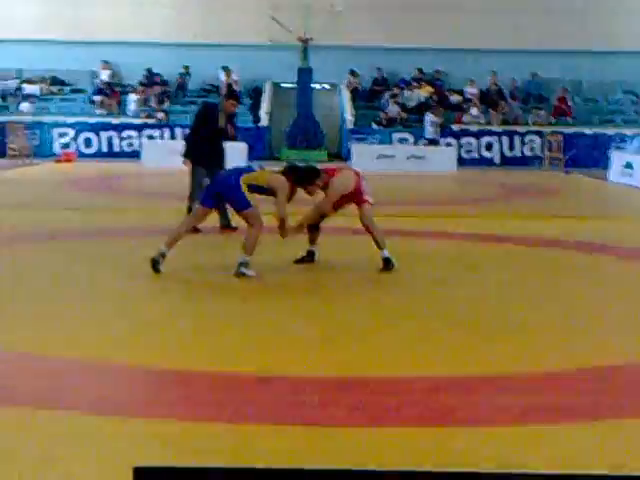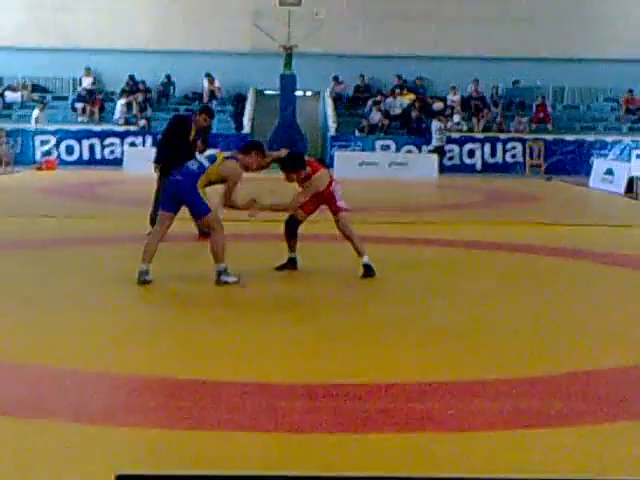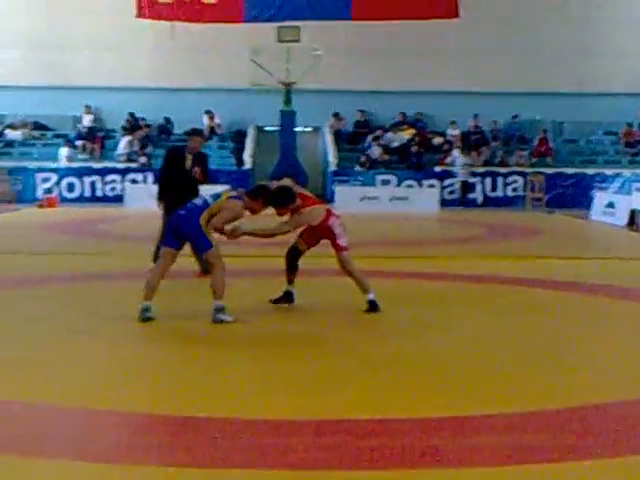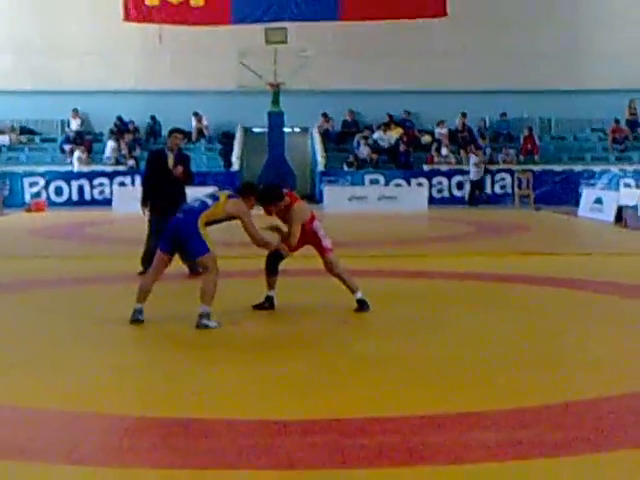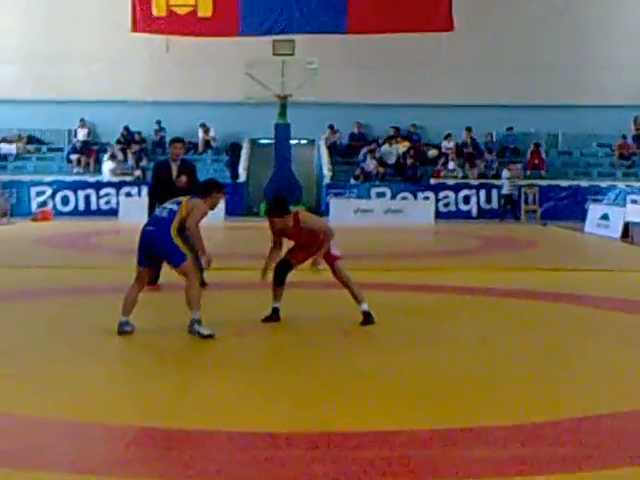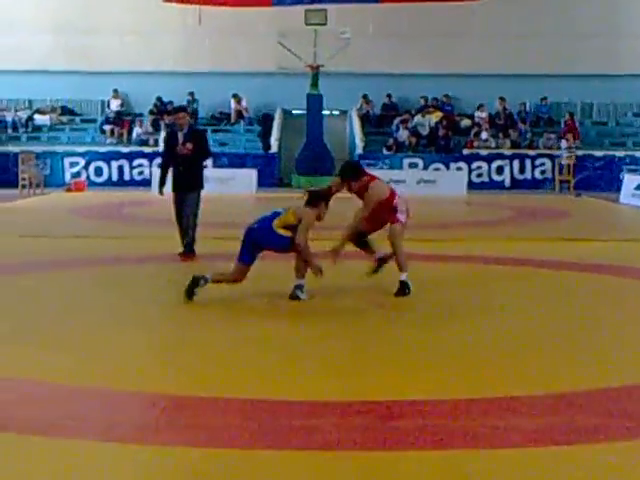
dt=0.7s
person 1, frame 1
left shoulder: (274, 177)
right shoulder: (283, 182)
left elbow: (284, 200)
right elbow: (281, 213)
right wrist: (283, 228)
left hip: (221, 179)
right hip: (234, 185)
left knee: (191, 221)
right knee: (256, 224)
left ankle: (161, 254)
right ankle: (243, 266)
person 1, frame 2
left shoulder: (229, 156)
right shoulder: (235, 169)
right elbow: (226, 201)
right wrist: (242, 206)
left hip: (174, 182)
right hip: (190, 187)
left knee: (159, 229)
right knee: (216, 228)
left ankle: (143, 272)
right ankle: (222, 273)
person 1, frame 3
left shoulder: (236, 196)
right shoulder: (237, 206)
right elbow: (214, 224)
right wrist: (226, 233)
left hip: (178, 217)
right hip: (193, 221)
left knee: (161, 266)
right knee: (217, 265)
left ankle: (145, 309)
right ankle: (219, 311)
person 1, frame 4
left shoulder: (223, 196)
right shoulder: (240, 207)
right elbow: (256, 239)
right wrist: (273, 245)
left hip: (176, 221)
right hip: (191, 225)
left knee: (155, 270)
right knee: (211, 270)
left ankle: (137, 312)
right ankle: (204, 317)
person 1, frame 5
left shoulder: (185, 201)
right shoulder: (202, 205)
right elbow: (191, 226)
left wrist: (195, 256)
right wrist: (204, 252)
left hip: (147, 233)
right hip: (165, 236)
left knee: (139, 283)
right knee: (193, 276)
left ankle: (124, 323)
right ankle: (195, 322)
person 1, frame 6
left shoulder: (298, 211)
right shoulder: (309, 215)
right elbow: (299, 241)
right wrist: (313, 263)
left hip: (252, 232)
right hip: (266, 232)
left knee: (236, 276)
right knee: (302, 250)
left ankle: (203, 280)
right ankle: (298, 289)
person 2, frame 1
left shoulder: (231, 115)
right shoulder: (206, 109)
left elbow: (231, 135)
right elbow: (193, 131)
left wrist: (231, 133)
right wrist: (188, 153)
left hip: (216, 158)
right hip: (199, 157)
right knee: (197, 190)
left ankle: (224, 222)
person 2, frame 2
left shoulder: (205, 128)
right shoulder: (178, 120)
right elbow: (164, 140)
right wrist: (158, 161)
right hip: (169, 165)
right knee: (160, 196)
left ankle: (203, 229)
right ankle: (155, 226)
person 2, frame 3
left shoulder: (202, 157)
right shoulder: (173, 152)
left elbow: (206, 178)
right elbow: (163, 174)
left wrist: (200, 175)
right wrist: (161, 196)
left hip: (190, 200)
right hip: (172, 200)
right knee: (166, 232)
left ankle: (204, 266)
person 2, frame 4
left shoulder: (185, 158)
right shoulder: (155, 155)
left elbow: (190, 179)
right elbow: (147, 178)
left wrist: (182, 174)
right wrist: (145, 201)
left hip: (177, 203)
right hip: (158, 203)
right knee: (154, 236)
left ankle: (193, 267)
right ankle: (146, 267)
person 2, frame 5
left shoulder: (189, 167)
right shoulder: (159, 167)
left elbow: (196, 188)
right elbow: (153, 191)
left wrist: (186, 184)
right wrist: (151, 213)
left ankle: (198, 278)
right ankle: (154, 279)
person 2, frame 6
left shoulder: (198, 134)
right shoulder: (170, 135)
left elbow: (206, 154)
right elbow: (166, 160)
left wrist: (189, 153)
right wrist: (162, 182)
left hip: (193, 182)
right hip: (178, 182)
left knee: (190, 216)
right knee: (180, 218)
left ankle: (189, 248)
right ankle: (188, 249)
person 3, frame 1
left shoulder: (334, 186)
right shoulder: (318, 176)
left elbow: (319, 212)
left wrist: (296, 228)
left hip: (359, 190)
right hip: (343, 193)
left knee: (367, 221)
right knee: (314, 218)
left ankle: (386, 258)
right ankle: (310, 253)
person 3, frame 2
left shoulder: (315, 181)
left elbow: (290, 206)
left wrist: (262, 207)
left hip: (329, 193)
right hip: (312, 194)
left knee: (344, 228)
right knee: (291, 223)
left ankle: (366, 264)
right ankle: (292, 260)
person 3, frame 3
left shoulder: (302, 216)
right shoulder: (295, 192)
left elbow: (272, 232)
right elbow: (285, 182)
left wrist: (244, 231)
left hip: (332, 226)
right hip: (316, 226)
left knee: (347, 266)
right knee: (292, 255)
left ankle: (371, 300)
right ankle: (288, 294)
person 3, frame 4
left shoulder: (295, 210)
right shoulder: (280, 195)
left elbow: (292, 242)
left wrist: (278, 230)
left hip: (313, 232)
right hip: (297, 232)
left knee: (333, 268)
right knee: (272, 259)
left ankle: (360, 300)
right ankle: (269, 300)
person 3, frame 5
left shoulder: (303, 219)
right shoulder: (276, 227)
left elbow: (330, 233)
right elbow: (276, 247)
left wrist: (320, 255)
right wrist: (267, 265)
left hip: (321, 243)
right hip: (303, 245)
left knee: (341, 276)
right knee: (279, 269)
left ankle: (366, 312)
right ankle: (275, 311)
person 3, frame 6
left shoulder: (372, 190)
right shoulder: (356, 181)
left elbow: (358, 221)
right elbow: (336, 186)
left wrist: (341, 245)
left hip: (396, 208)
right hip: (379, 210)
left knee: (394, 240)
right knee: (355, 235)
left ankle: (404, 282)
right ankle: (380, 258)
